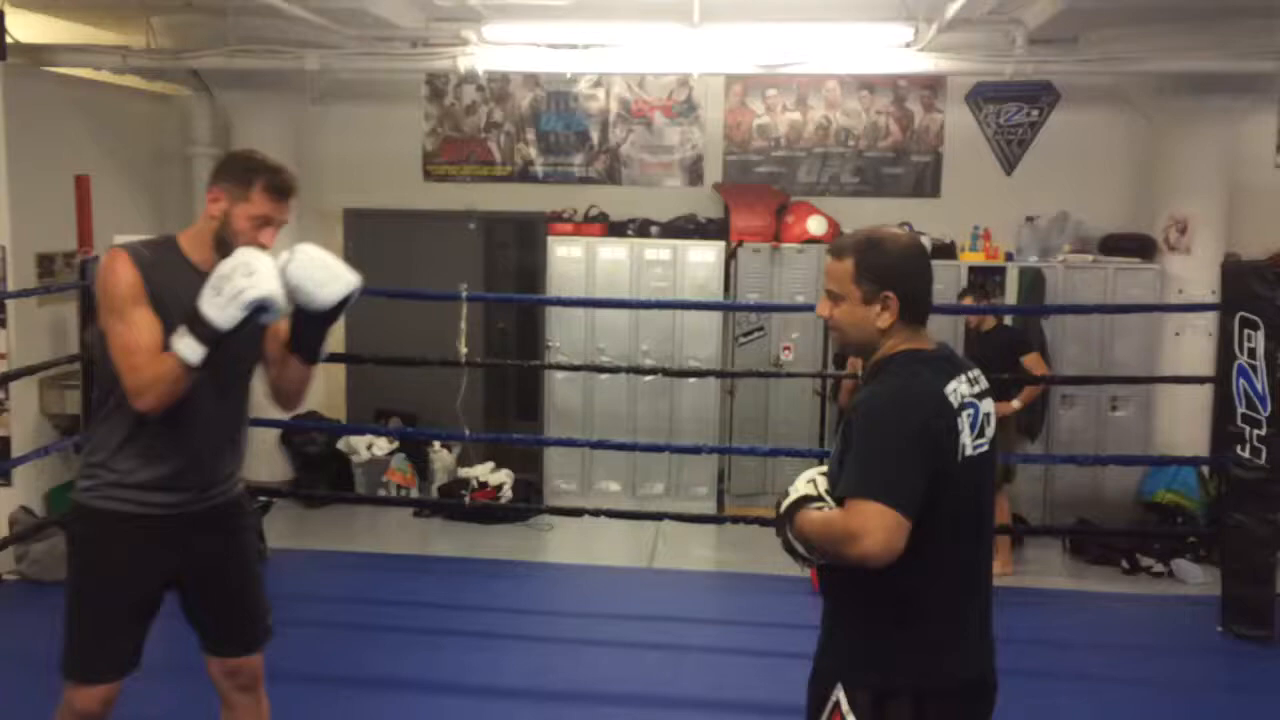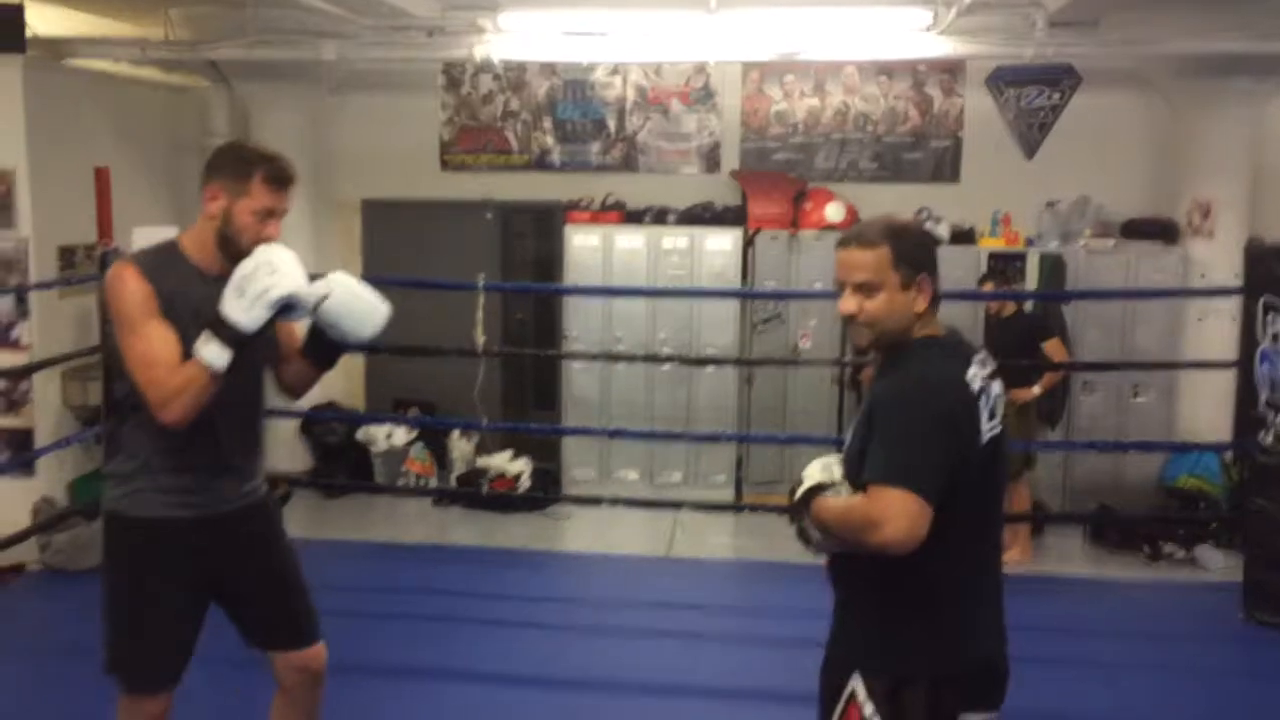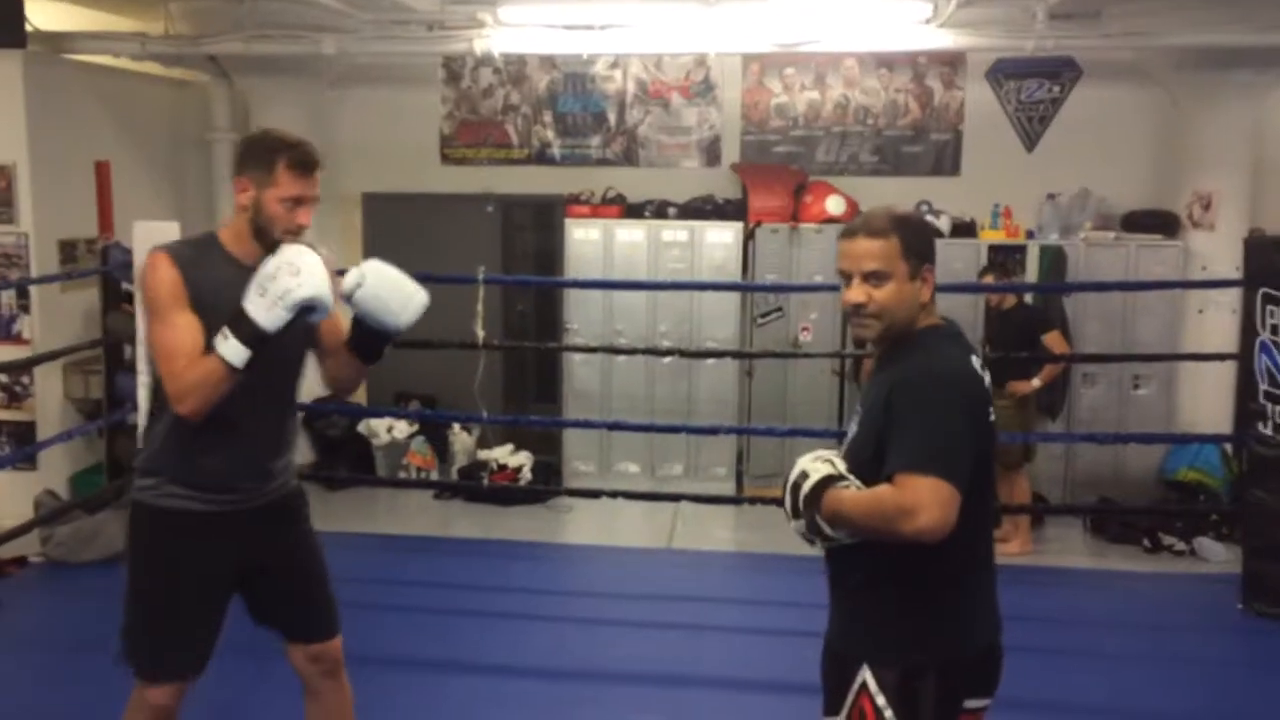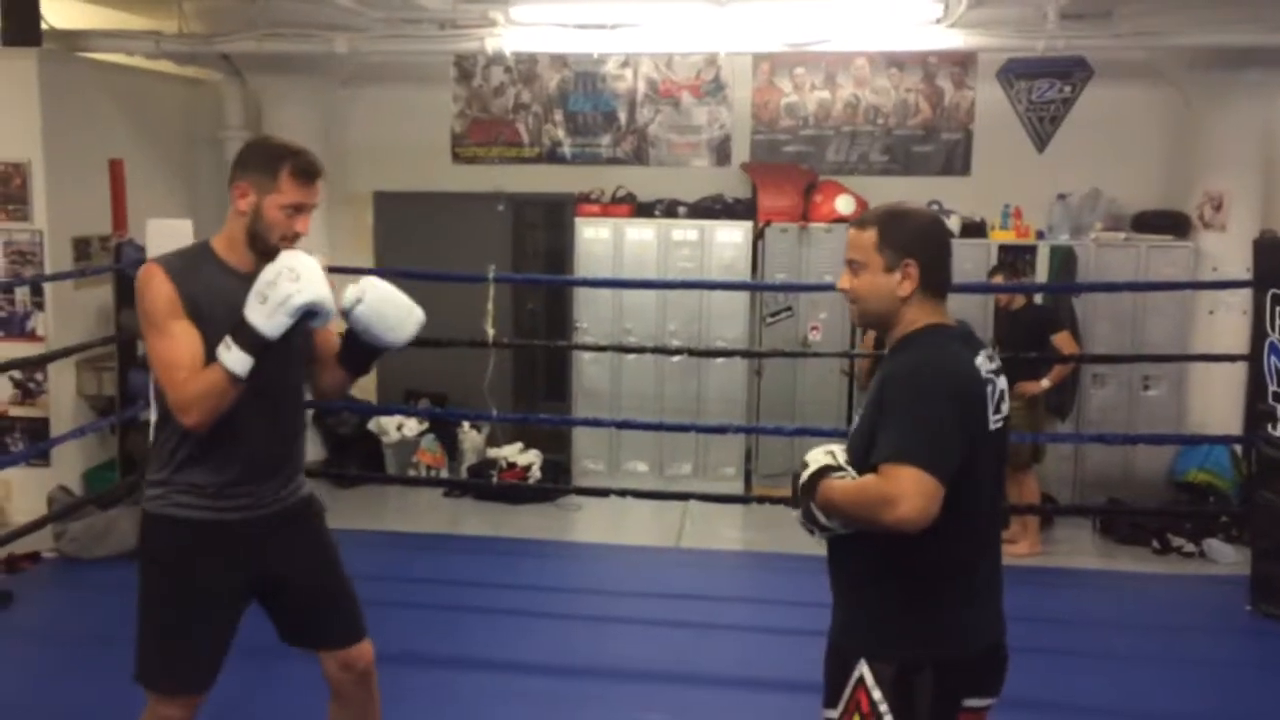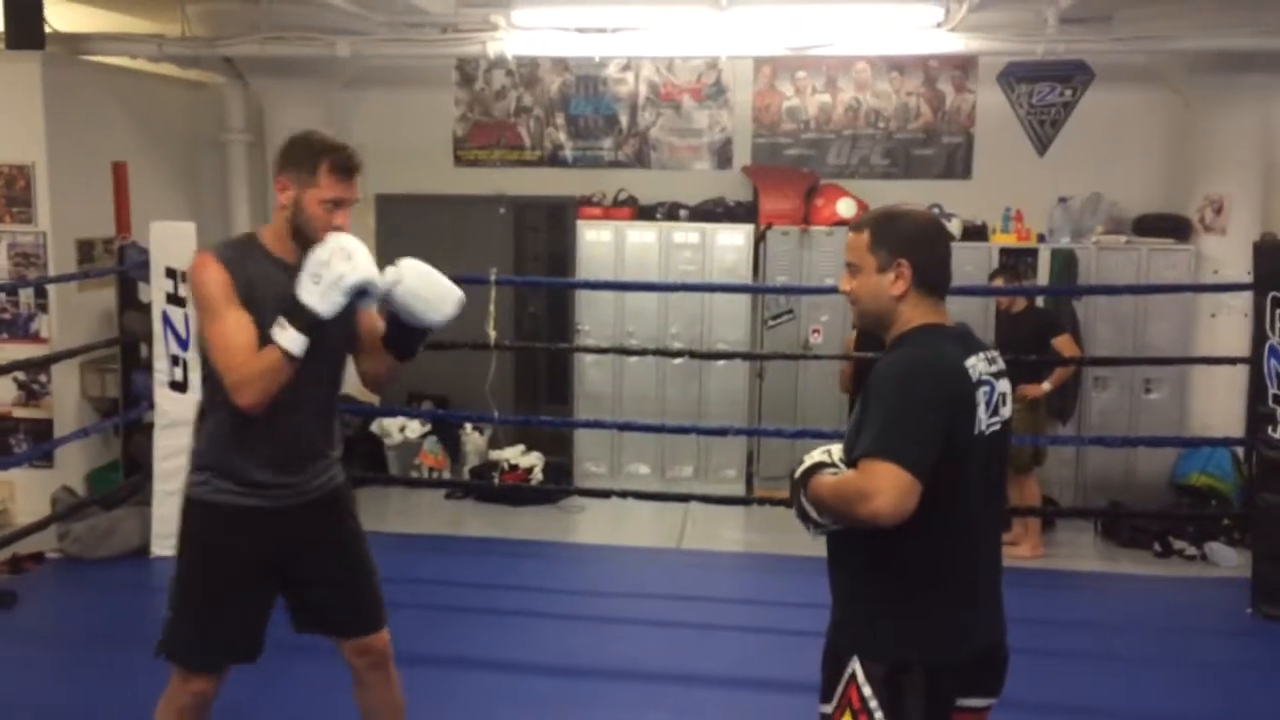
dt=0.4s
person 1, frame 1
left shoulder: (255, 280)
right shoulder: (128, 269)
left elbow: (287, 394)
right elbow: (147, 393)
left wrist: (313, 321)
right wrist: (209, 321)
left hip: (214, 505)
right hip: (121, 508)
left knee: (242, 673)
person 1, frame 2
left shoulder: (265, 277)
right shoulder: (136, 280)
left elbow: (291, 383)
right elbow: (172, 406)
left wrist: (330, 337)
right wrist: (234, 324)
left hip: (240, 504)
right hip: (153, 516)
left knee: (304, 663)
person 1, frame 3
left shoulder: (307, 269)
right shoulder: (171, 269)
left elbow: (342, 381)
right elbow: (186, 398)
left wrist: (372, 331)
right wrist: (252, 322)
left hip: (268, 498)
right hip: (179, 508)
left knee: (323, 657)
person 1, frame 4
left shoulder: (298, 274)
right shoulder: (167, 281)
left elbow: (327, 389)
right elbow: (192, 409)
left wrist: (364, 347)
right wrist: (255, 330)
left hip: (283, 507)
right hip: (192, 521)
left knee: (353, 663)
person 1, frame 5
left shoulder: (347, 265)
right shoulder: (218, 269)
left elbow: (376, 376)
right elbow: (247, 390)
left wrist: (409, 327)
right wrist: (308, 309)
left hip: (316, 495)
right hip: (229, 504)
left knee: (371, 649)
person 2, frame 1
left shoulder: (891, 403)
right shoulder: (961, 377)
left elbow: (872, 539)
left wrist: (799, 517)
right wrist: (838, 493)
left hip: (887, 672)
person 2, frame 2
left shoulder: (915, 389)
right shoulder: (963, 361)
left elbow: (893, 525)
left wrist: (815, 504)
right wrist: (848, 488)
left hip: (901, 658)
person 2, frame 3
left shoulder: (929, 378)
right shoulder: (923, 356)
left elbow: (923, 512)
left wrist: (823, 499)
right wrist: (846, 479)
left hip: (903, 649)
person 2, frame 4
left shoulder: (921, 373)
right shoulder: (963, 353)
left elbow: (905, 503)
left wrist: (821, 488)
right wrist: (852, 476)
left hip: (903, 646)
person 2, frame 5
left shoulder: (910, 371)
right shoulder: (976, 357)
left elbow: (882, 499)
left wrist: (813, 484)
right wrist: (846, 476)
left hip: (899, 645)
person 3, frame 1
left shoulder: (1010, 336)
right shoulder: (972, 337)
left elbow: (1041, 374)
left wrist: (1014, 404)
left hip: (997, 420)
left knee: (997, 488)
left ankle: (1004, 558)
person 3, frame 2
left shoulder: (1030, 322)
right shoulder: (992, 323)
left elbow: (1062, 360)
left wrist: (1035, 390)
left hip: (1017, 407)
left knee: (1017, 475)
left ankle: (1023, 545)
right ankle: (1008, 533)
person 3, frame 3
left shoulder: (1030, 315)
right shoulder: (992, 315)
left elbow: (1062, 353)
left wrist: (1035, 382)
left hip: (1016, 399)
right hip: (993, 397)
left knee: (1016, 467)
right knee: (1000, 465)
left ankle: (1023, 537)
right ankle: (1007, 525)
person 3, frame 4
left shoulder: (1040, 315)
right shoulder: (1001, 315)
left elbow: (1072, 353)
left wrist: (1044, 383)
left hip: (1025, 400)
left knee: (1025, 468)
right knee: (1008, 466)
left ankle: (1032, 538)
right ankle: (1016, 526)
person 3, frame 5
left shoulder: (1041, 318)
right shoulder: (1002, 318)
left elbow: (1073, 356)
left wrist: (1045, 386)
left hip: (1026, 402)
left knee: (1026, 470)
right knee: (1010, 468)
left ankle: (1034, 540)
right ankle: (1018, 529)
